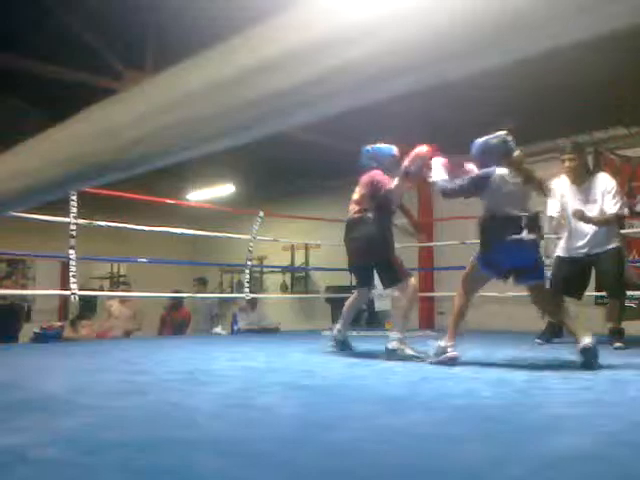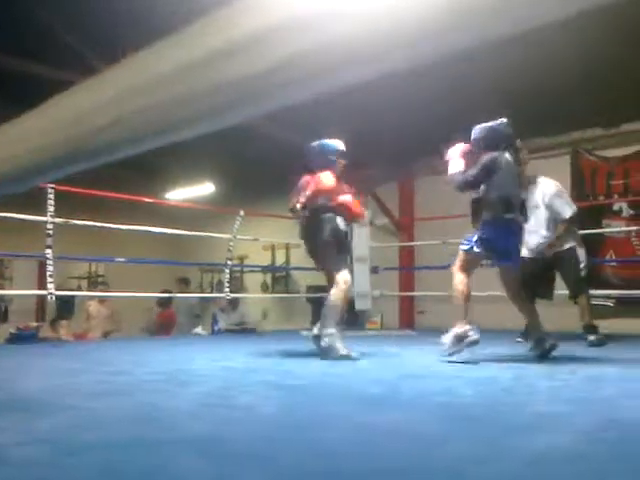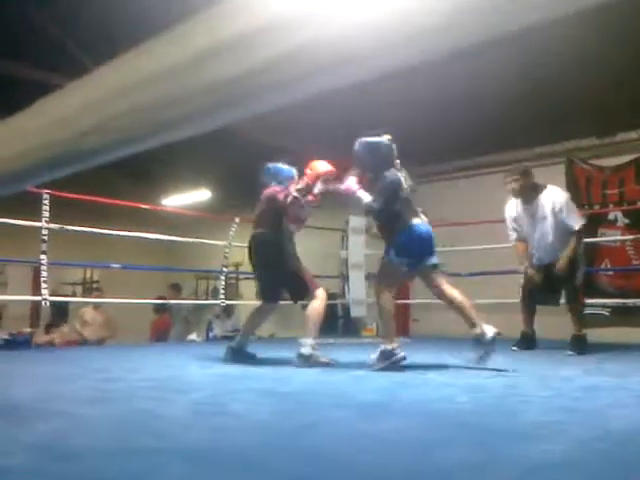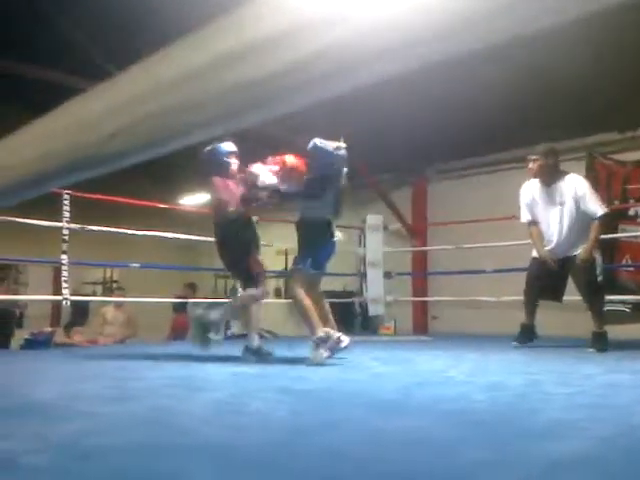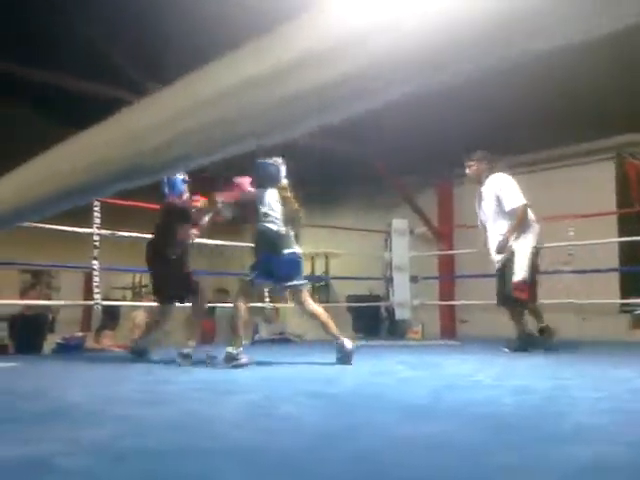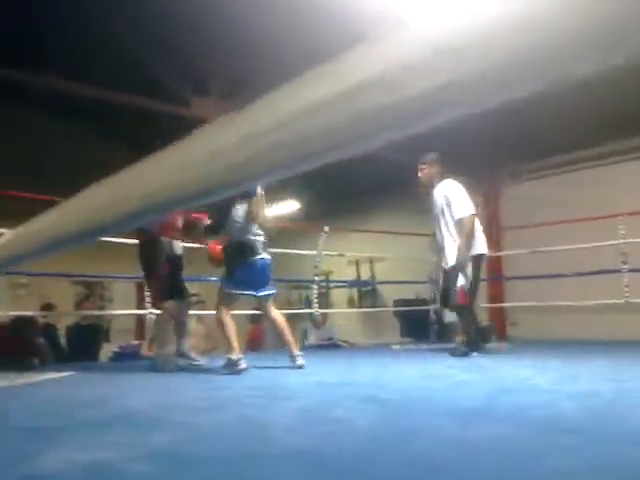
dt=0.7s
person 1, frame 1
left shoulder: (488, 175)
right shoulder: (521, 175)
left elbow: (449, 190)
left wrist: (438, 172)
right wrist: (476, 176)
left hip: (500, 244)
right hip: (528, 245)
left knee: (466, 288)
right knee: (545, 301)
left ankle: (447, 345)
right ankle: (584, 342)
person 1, frame 2
left shoulder: (492, 159)
right shoulder: (511, 161)
left elbow: (464, 183)
left wrist: (455, 163)
right wrist: (467, 162)
left hip: (493, 225)
right hip: (511, 227)
left knee: (460, 270)
right knee: (513, 288)
left ankle: (462, 329)
right ankle: (541, 340)
person 1, frame 3
left shoulder: (388, 178)
right shoulder: (388, 176)
left elbow: (376, 210)
left wrist: (358, 192)
left hip: (407, 234)
right hip: (419, 232)
left knee: (383, 288)
right knee: (440, 287)
left ankle: (390, 348)
right ankle: (481, 331)
person 1, frame 4
left shoulder: (324, 184)
right shoulder: (318, 179)
left elbow: (293, 191)
left hip: (316, 242)
right hip: (315, 241)
left knee: (297, 288)
right knee: (312, 290)
left ankle: (321, 337)
right ankle: (334, 335)
person 1, frame 5
left shoulder: (261, 195)
right shoulder: (282, 197)
left hip: (272, 255)
right hip: (291, 253)
left knee: (242, 297)
right knee: (305, 302)
left ankle: (236, 351)
right ankle: (343, 343)
person 1, frame 6
left shoulder: (234, 208)
right shoulder: (254, 208)
left elbow: (213, 230)
left hip: (243, 262)
right hip: (261, 260)
left knee: (224, 309)
right knee: (269, 310)
left ankle: (235, 357)
right ankle: (296, 354)
person 2, frame 1
left shoulder: (367, 180)
right shoulder: (377, 176)
left elbow: (390, 205)
right elbow: (394, 193)
left wrist: (406, 182)
right wrist: (407, 170)
left hip: (357, 240)
right hip: (372, 240)
left knee: (363, 291)
right knee: (408, 286)
left ankle: (339, 335)
right ankle: (396, 344)
person 2, frame 2
left shoulder: (337, 182)
right shoulder: (308, 181)
left elbow: (352, 214)
right elbow: (297, 213)
left wrist: (352, 209)
right wrist: (313, 196)
left hip: (337, 239)
right hip: (321, 240)
left knee: (337, 282)
right knee: (343, 279)
left ankle: (320, 333)
right ankle: (329, 339)
person 2, frame 3
left shoulder: (270, 196)
right shoulder: (275, 191)
left elbow: (293, 223)
right elbow: (291, 205)
left wrist: (307, 200)
right wrist: (308, 182)
left hip: (264, 255)
right hip: (276, 254)
left knee: (269, 304)
right knee: (317, 294)
left ankle: (237, 347)
right ankle: (307, 349)
person 2, frame 4
left shoulder: (237, 180)
right shoulder: (218, 182)
right elbow: (228, 213)
right wrist: (245, 196)
left hip: (243, 243)
right hip: (235, 244)
left knee: (254, 290)
right knee: (259, 289)
left ankle: (253, 344)
right ankle: (209, 316)
person 2, frame 5
left shoulder: (181, 206)
right shoulder: (173, 204)
left elbow: (195, 226)
right elbow: (194, 214)
left hip: (162, 262)
right hip: (168, 261)
left knee: (166, 306)
right knee: (198, 299)
left ankle: (140, 344)
right ankle: (188, 348)
person 2, frame 6
left shoulder: (178, 211)
left hip: (173, 259)
right hip: (158, 260)
left knee: (182, 305)
right knee: (170, 306)
left ankle: (183, 349)
right ankle: (162, 355)
person 3, frame 1
left shoulder: (605, 182)
right shoulder: (557, 185)
left elbow: (616, 217)
right elbow: (554, 217)
left wrist: (589, 219)
right wrist: (558, 222)
left hip: (605, 245)
right hip: (571, 248)
left knee: (615, 287)
right knee: (556, 286)
left ankle: (615, 332)
right ankle: (553, 327)
person 3, frame 2
left shoulder: (547, 188)
left elbow: (570, 217)
left wrist: (551, 243)
left hip: (562, 248)
right hip: (532, 251)
left knee: (578, 285)
right knee: (525, 288)
left ankle: (590, 329)
right ankle: (531, 329)
person 3, frame 3
left shoulder: (556, 197)
right shoulder: (512, 207)
left elbow: (578, 229)
right elbow: (519, 239)
left wrist: (566, 258)
right wrist: (527, 266)
left hip: (565, 254)
right hip: (537, 259)
left knee: (572, 293)
right knee: (527, 294)
left ankle: (578, 336)
right ankle: (527, 336)
person 3, frame 4
left shoulder: (576, 184)
right shoulder: (528, 189)
left elbow: (599, 216)
right elbow: (532, 223)
left wrist: (589, 248)
right wrist: (541, 249)
left hip: (578, 250)
right hip: (546, 251)
left knee: (592, 291)
right knee: (531, 287)
left ankle: (599, 334)
right ankle: (527, 328)
person 3, frame 5
left shoulder: (501, 181)
right shoulder: (481, 193)
left elbow: (521, 209)
right elbow: (486, 227)
left wrist: (506, 237)
left hip: (521, 241)
right hip: (501, 250)
left knee: (518, 286)
right knee: (506, 297)
left ankle: (543, 327)
right ankle: (524, 336)
person 3, frame 6
left shoulder: (451, 187)
right shoulder: (436, 193)
left elbow: (468, 217)
left wrist: (462, 249)
right wrist: (444, 251)
left hip: (467, 252)
right hip: (452, 255)
left knee: (459, 297)
right knee: (449, 298)
left ankle: (470, 341)
right ankle: (478, 331)
